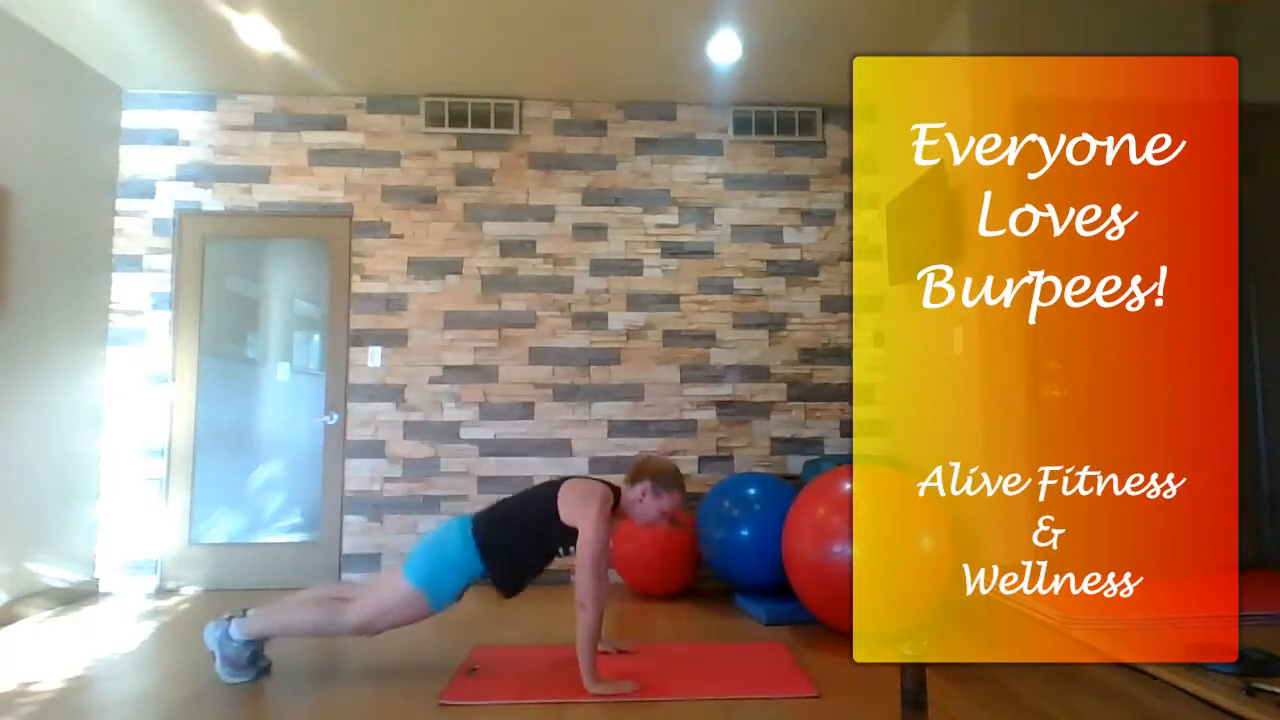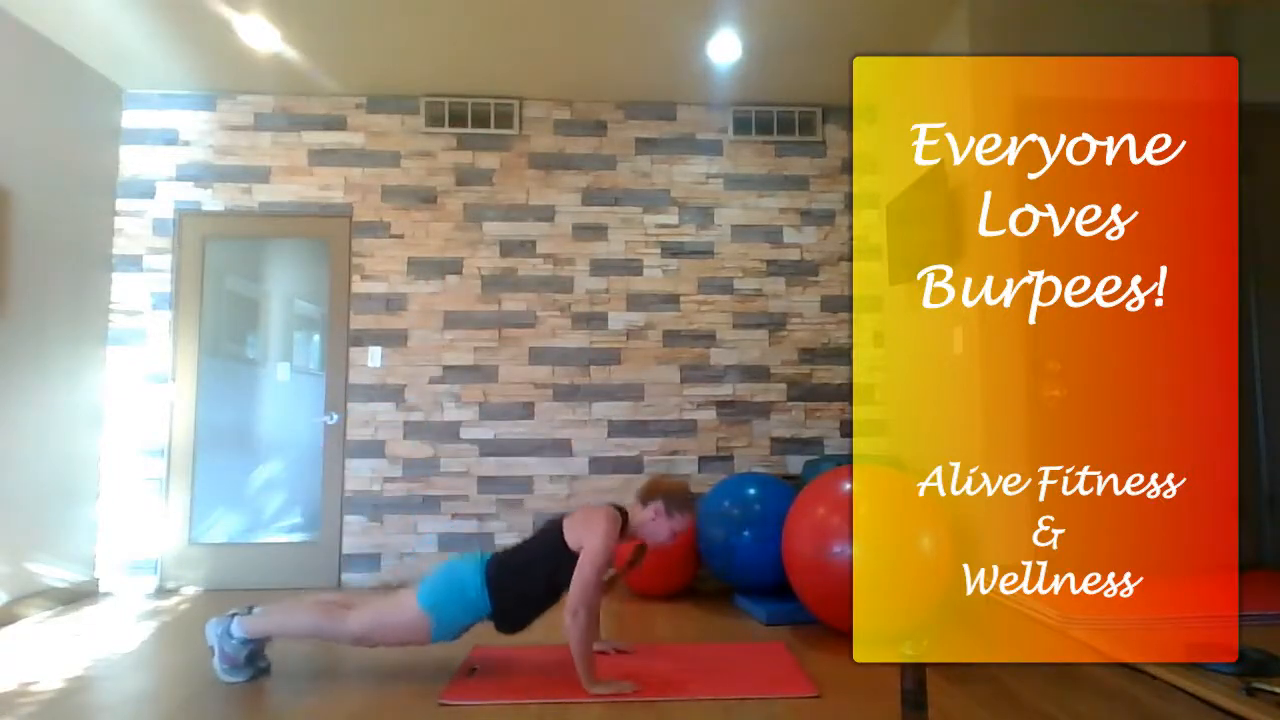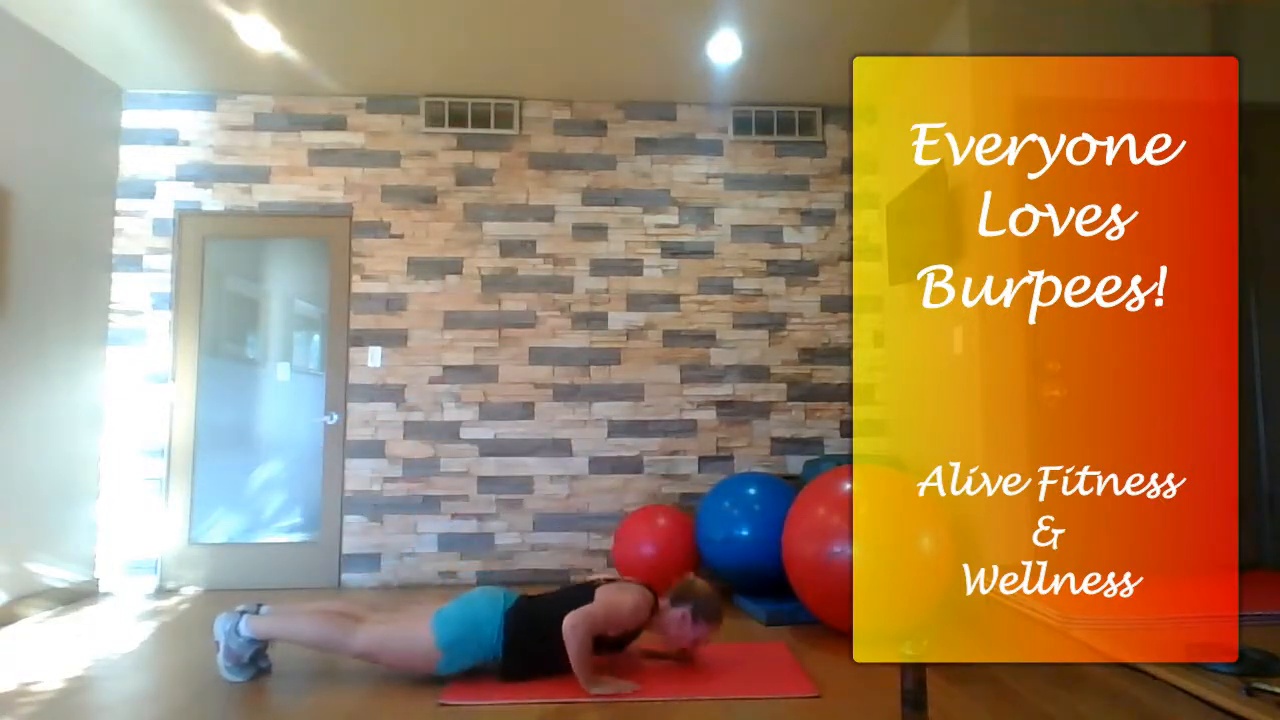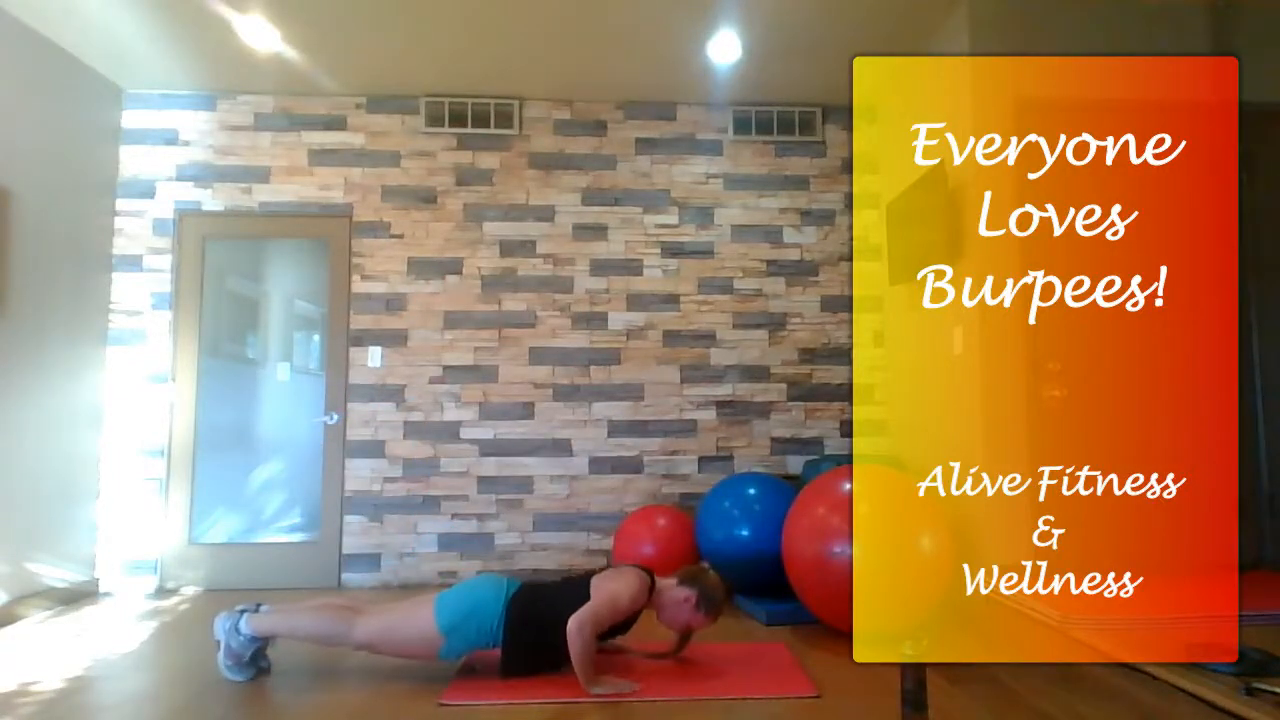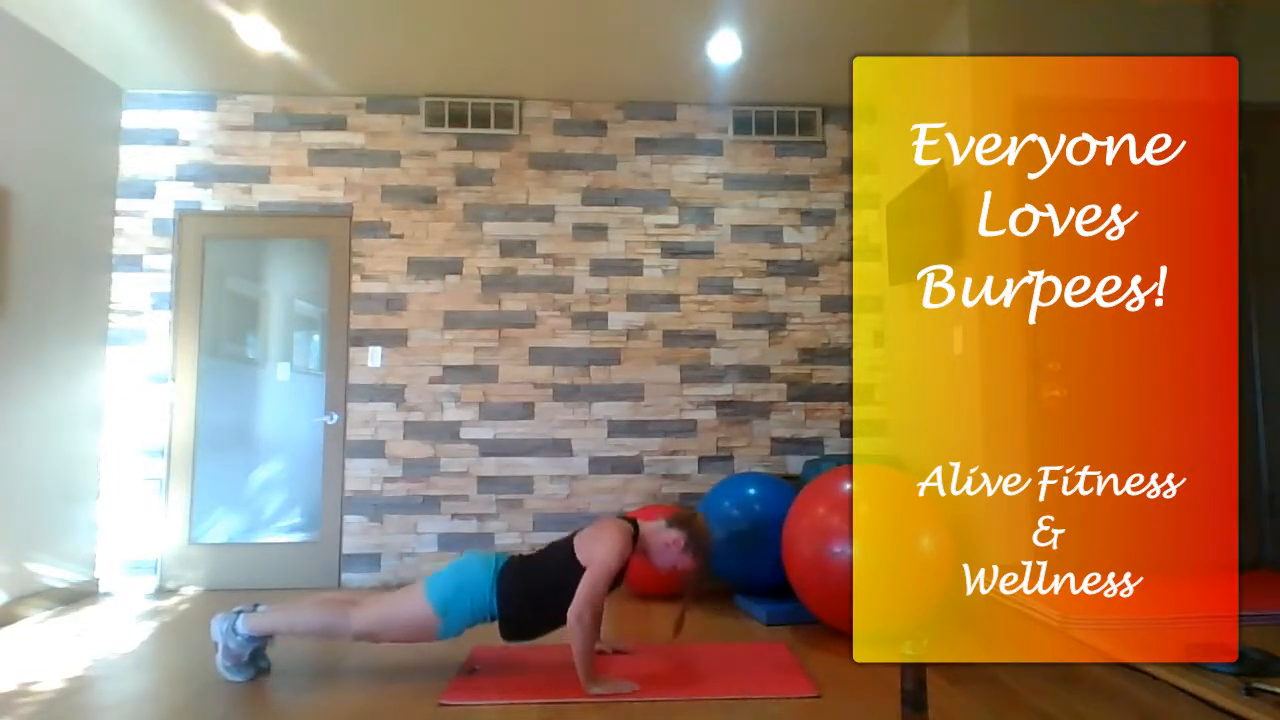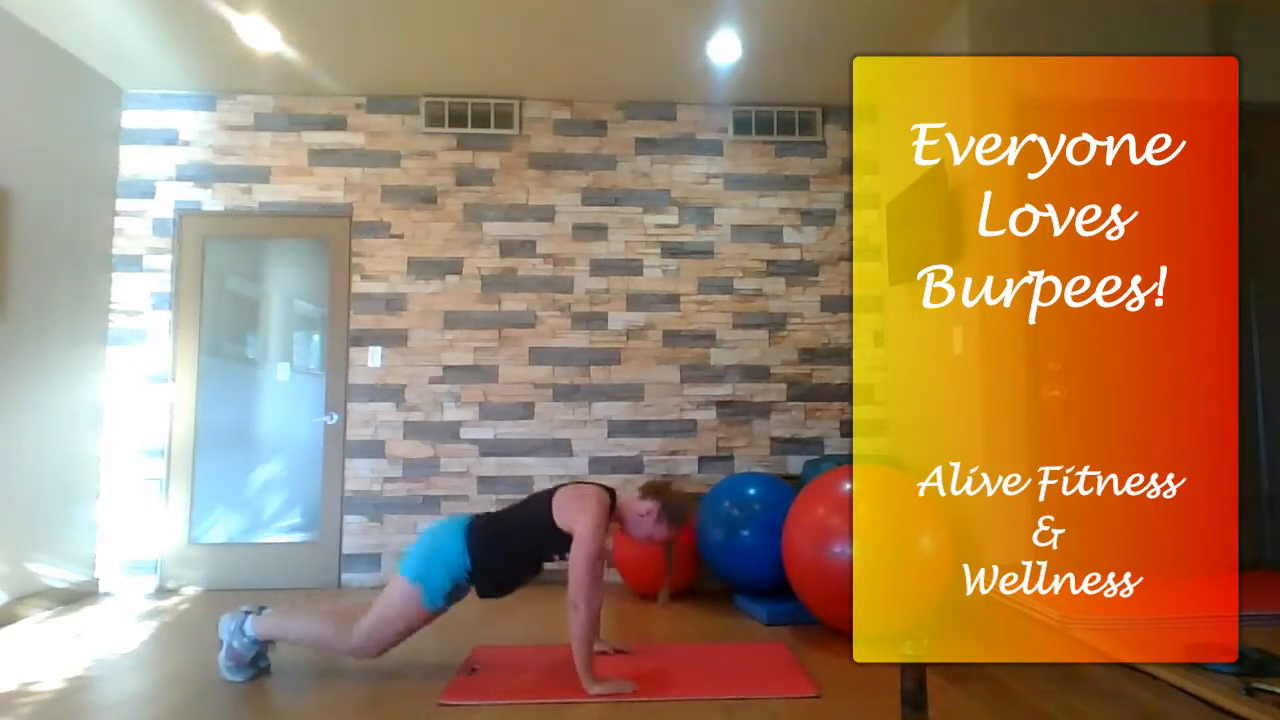
dt=0.4s
person 1, frame 1
left shoulder: (601, 501)
right shoulder: (598, 506)
left elbow: (590, 581)
right elbow: (587, 596)
left wrist: (595, 641)
right wrist: (591, 679)
left hip: (464, 547)
right hip: (460, 554)
left knee: (360, 596)
right knee: (357, 619)
left ankle: (247, 622)
right ankle: (235, 632)
person 1, frame 2
left shoulder: (611, 522)
right shoulder: (607, 528)
left elbow: (581, 588)
right elbow: (575, 608)
left wrist: (594, 640)
right wrist: (591, 681)
left hip: (479, 579)
right hip: (473, 591)
left knee: (360, 610)
right knee: (353, 626)
left ankle: (248, 619)
right ankle: (240, 628)
person 1, frame 3
left shoulder: (634, 595)
right shoulder: (636, 608)
right elbow: (573, 623)
left wrist: (613, 647)
right wrist: (591, 681)
left hip: (499, 610)
right hip: (489, 630)
left knee: (373, 620)
right knee: (359, 641)
left ankle: (258, 617)
right ankle: (245, 628)
person 1, frame 4
left shoulder: (635, 577)
right shoulder: (635, 590)
right elbow: (578, 627)
left wrist: (601, 644)
right wrist: (591, 682)
left hip: (499, 598)
right hip: (489, 612)
left knee: (371, 614)
right knee: (360, 632)
left ankle: (257, 617)
right ankle: (245, 626)
person 1, frame 5
left shoulder: (620, 532)
right shoulder: (618, 543)
left elbow: (587, 597)
right elbow: (578, 614)
left wrist: (593, 644)
right wrist: (589, 680)
left hip: (490, 577)
right hip: (482, 588)
left knee: (367, 608)
right knee: (358, 623)
left ankle: (253, 618)
right ankle: (241, 627)
person 1, frame 6
left shoulder: (601, 506)
right shoulder: (592, 511)
left elbow: (589, 584)
right elbow: (578, 600)
left wrist: (592, 641)
right wrist: (590, 679)
left hip: (461, 552)
right hip: (450, 550)
left knee: (364, 628)
right knee: (361, 642)
left ankle: (253, 624)
right ankle: (246, 632)
